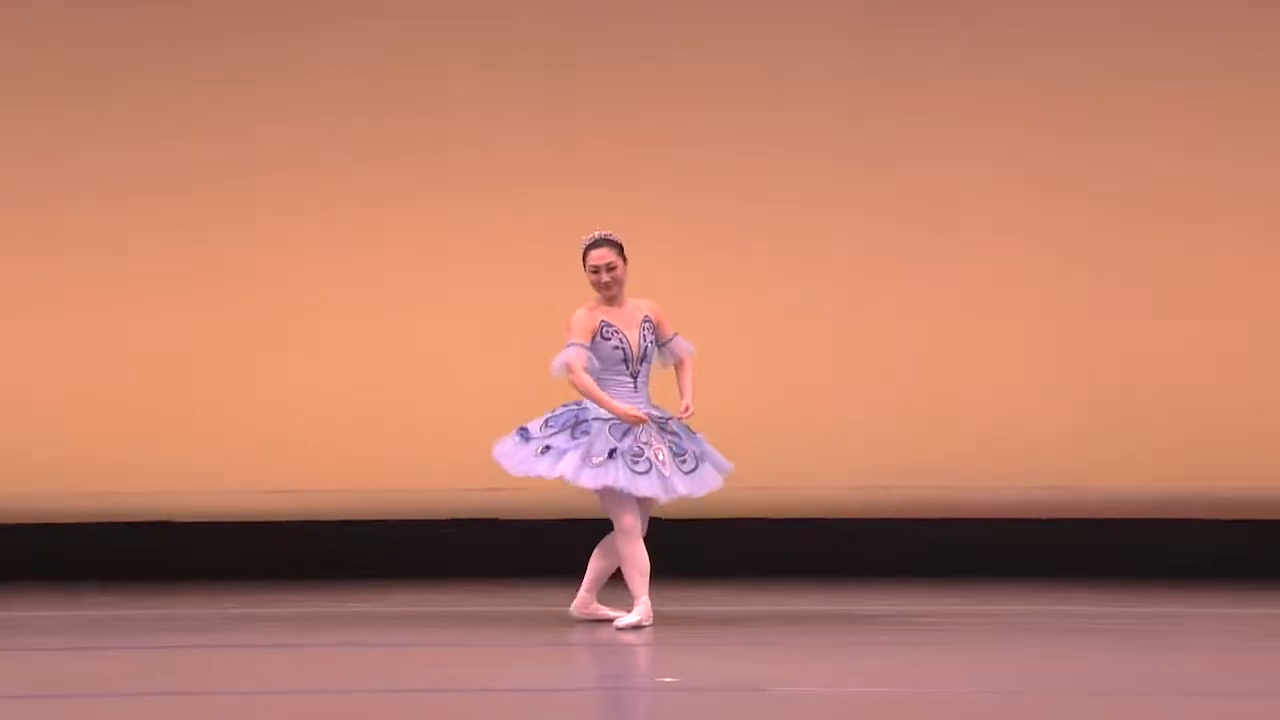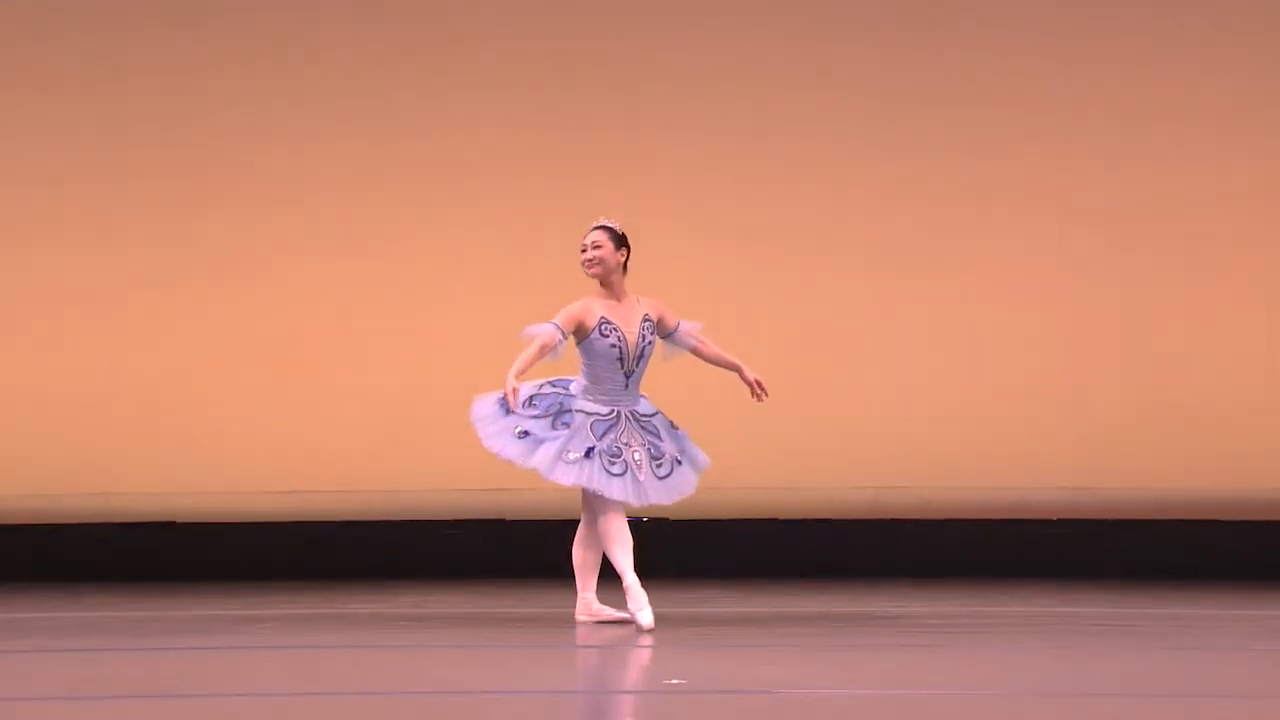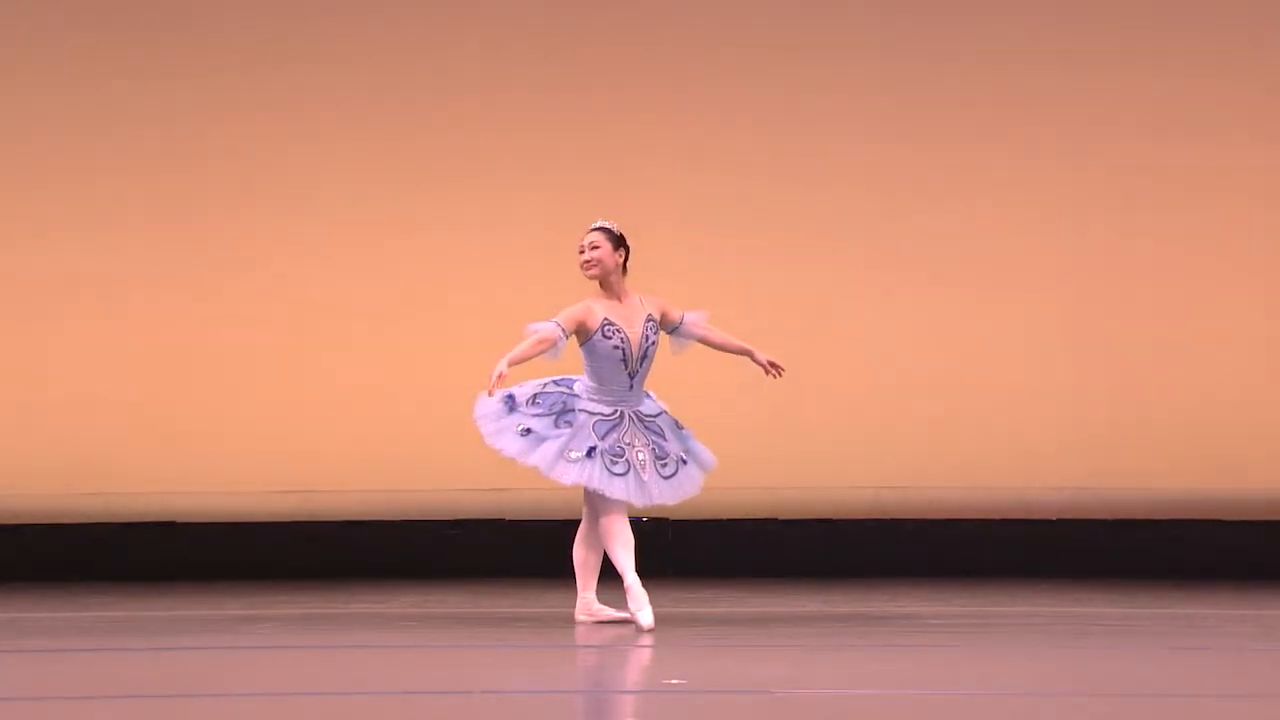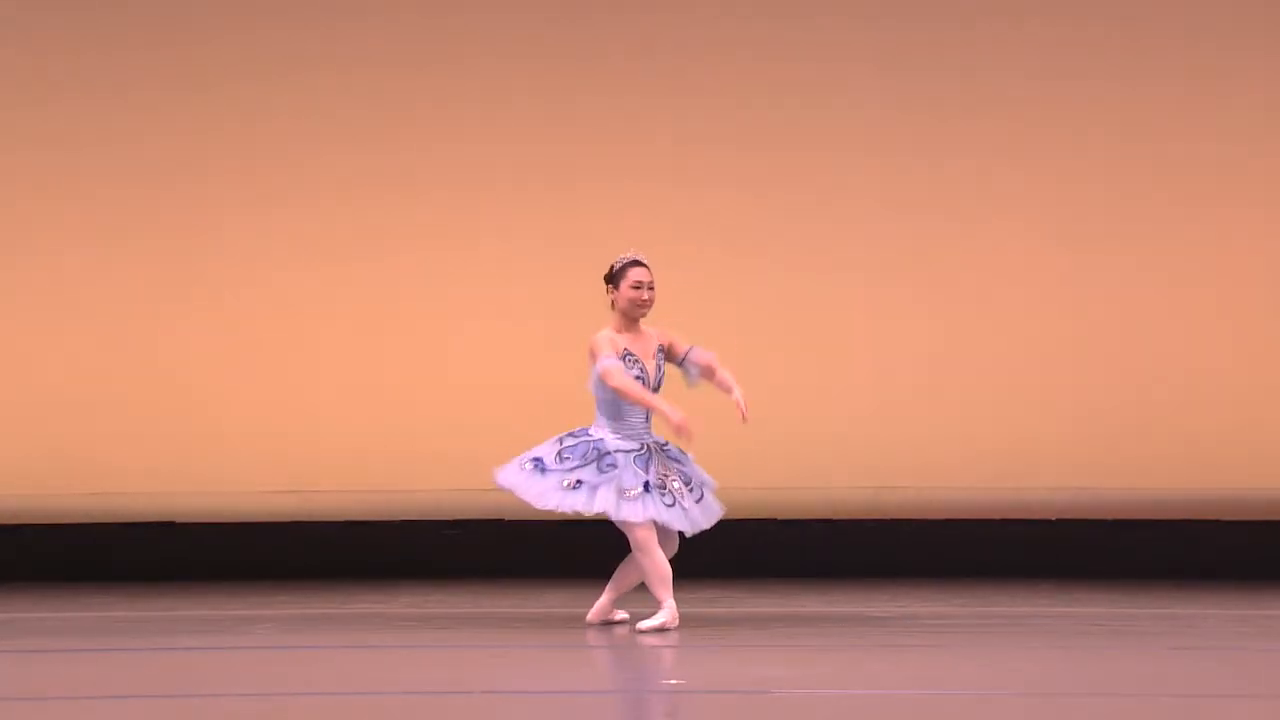
dt=1s
person 1, frame 1
left shoulder: (651, 311)
right shoulder: (585, 318)
left elbow: (681, 358)
right elbow: (573, 371)
left wrist: (687, 397)
right wrist: (615, 407)
left hip: (647, 427)
right hip: (600, 428)
left knee: (633, 526)
right knee: (627, 522)
left ankle: (585, 600)
right ankle: (641, 603)
person 1, frame 2
left shoulder: (651, 310)
right shoulder: (583, 311)
left elbow: (694, 341)
right elbow: (542, 341)
left wrist: (741, 369)
right wrist: (513, 374)
left hip: (631, 419)
right hip: (588, 419)
left knee: (596, 511)
right knee: (608, 507)
left ankle: (587, 601)
person 1, frame 3
left shoulder: (653, 307)
right shoulder: (585, 312)
left elbow: (700, 331)
right elbow: (544, 337)
left wrist: (752, 353)
right wrist: (506, 362)
left hip: (634, 419)
right hip: (591, 418)
left knee: (599, 511)
right knee: (609, 508)
left ankle: (587, 602)
person 1, frame 4
left shoulder: (661, 339)
right shoulder: (603, 341)
left elbow: (708, 366)
right elbow: (617, 381)
left wrist: (734, 388)
right wrist: (665, 408)
left hip: (645, 453)
right hip: (607, 453)
left knee: (666, 543)
right knee: (643, 536)
left ankle: (603, 607)
right ankle: (668, 606)
